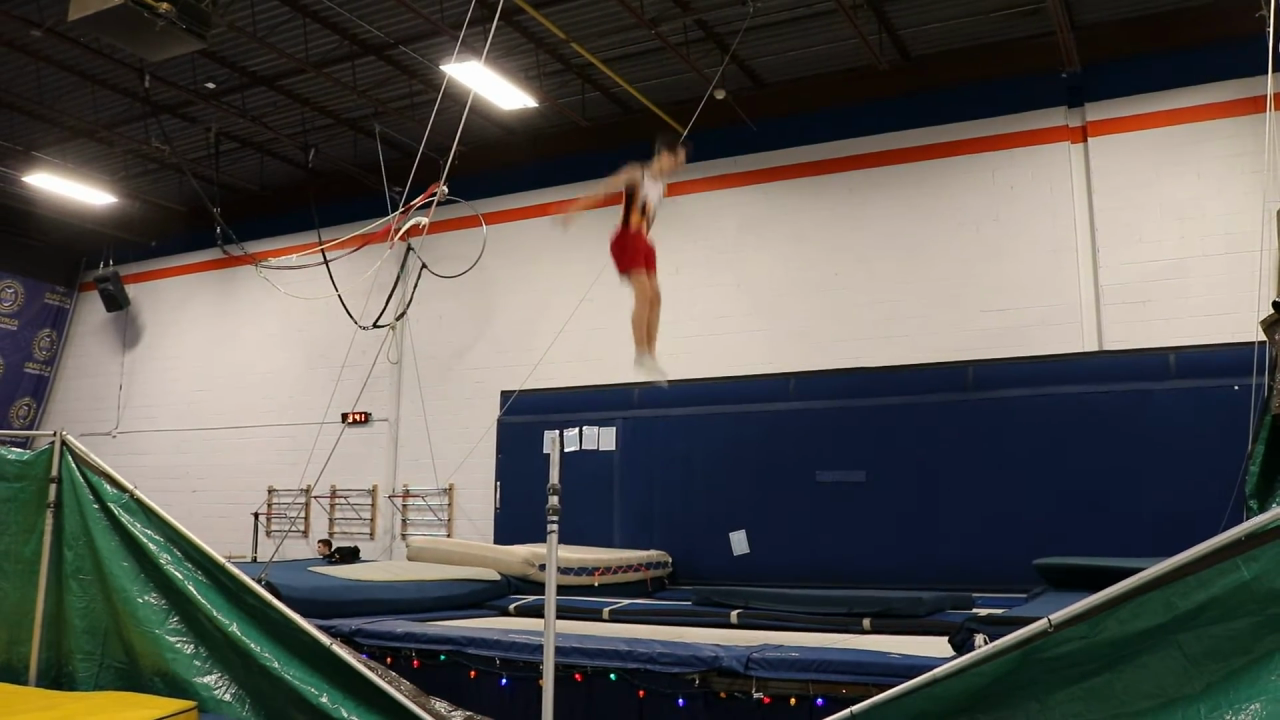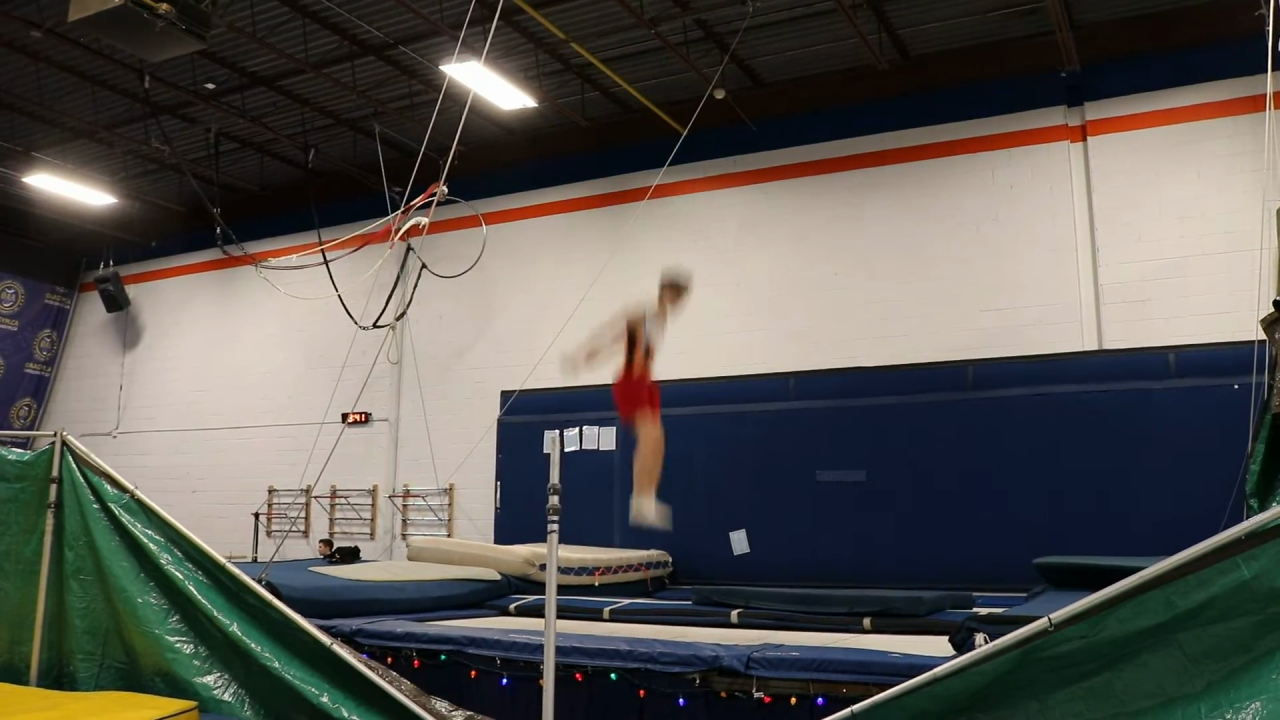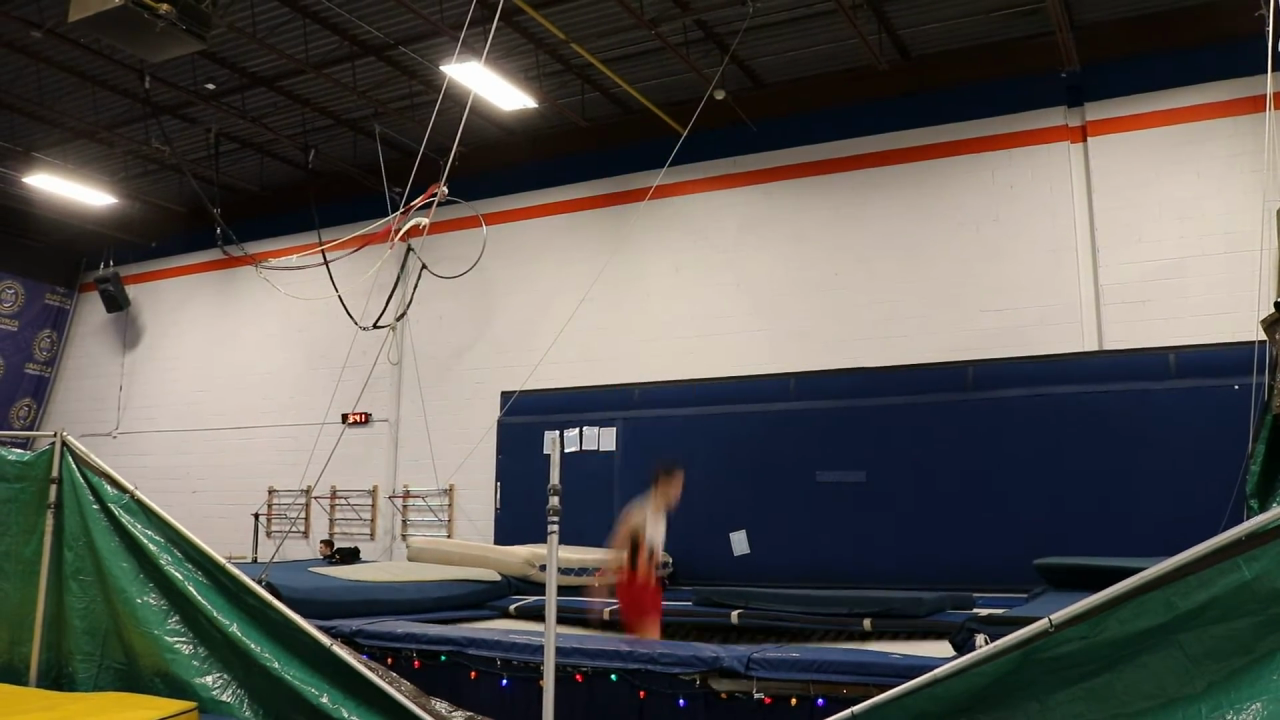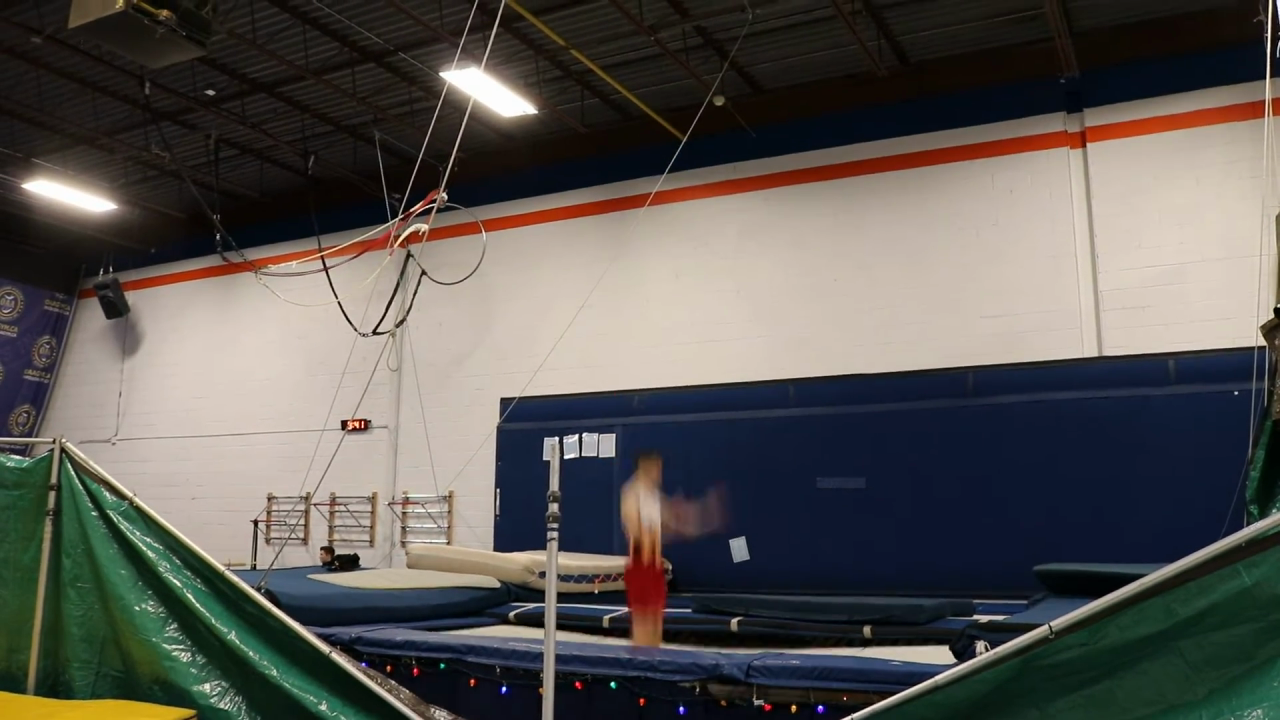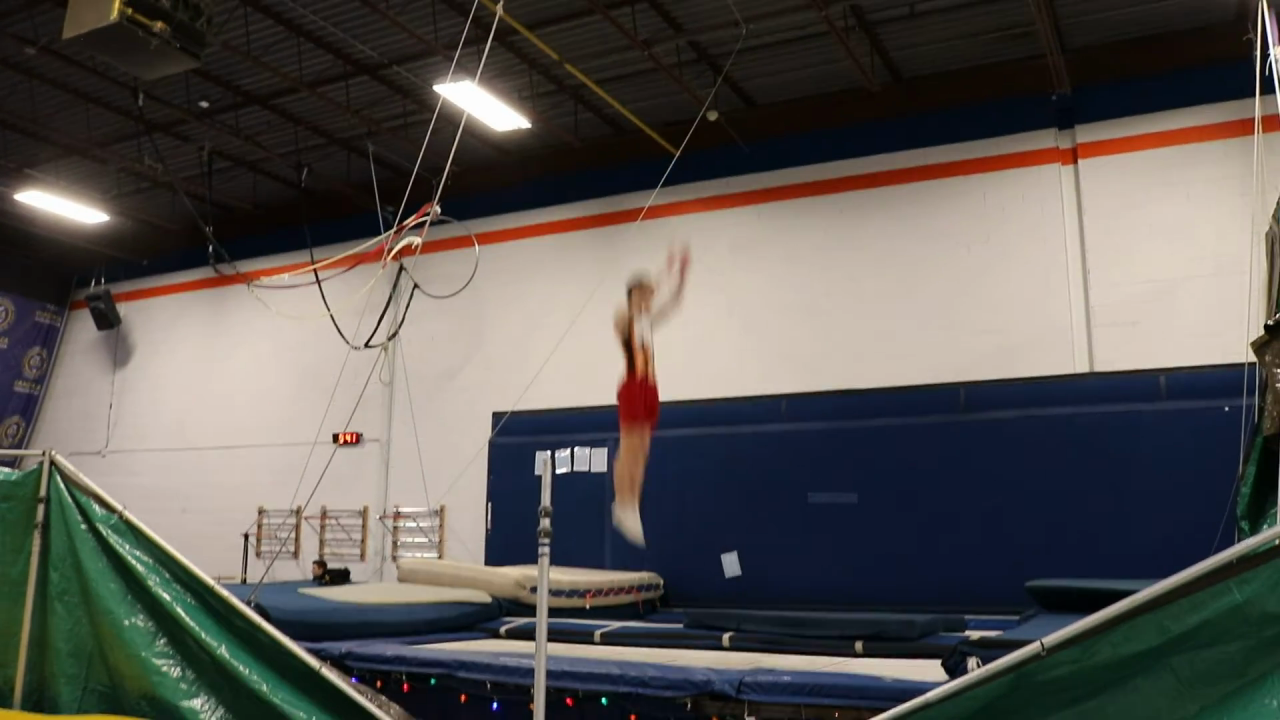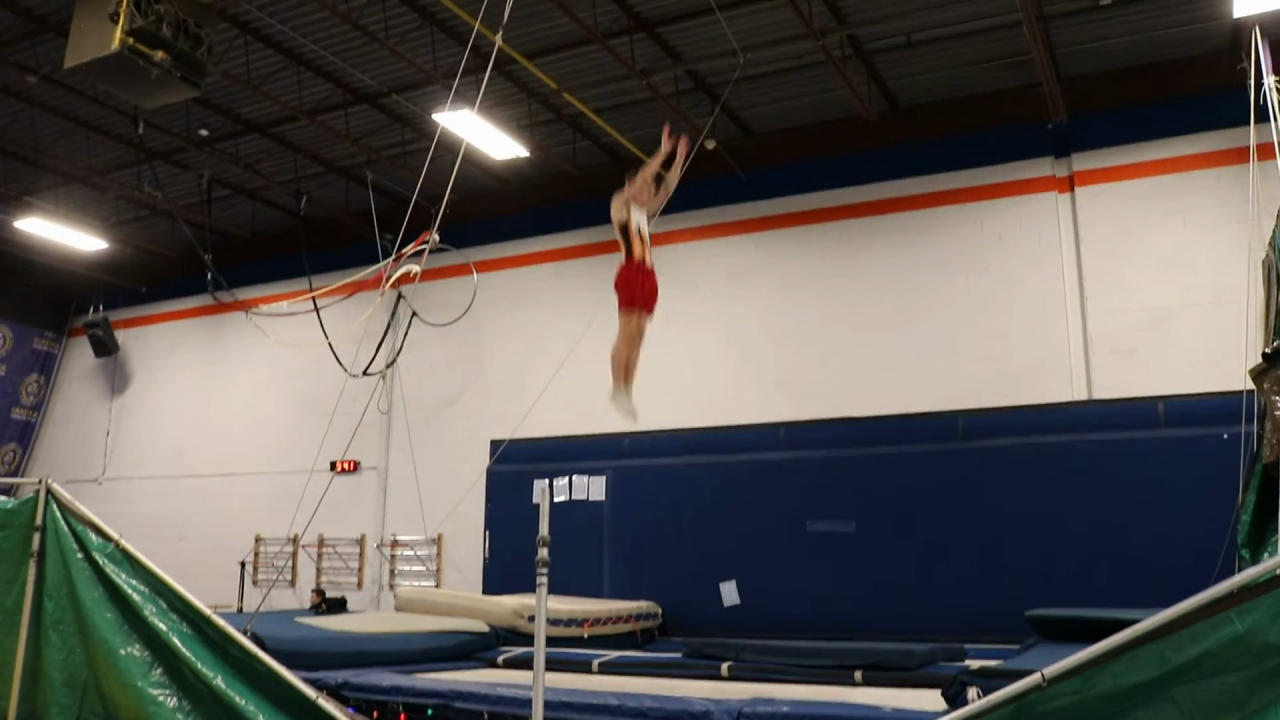
dt=0.2s
person 1, frame 1
left shoulder: (660, 186)
right shoulder: (635, 175)
right elbow: (606, 189)
right wrist: (576, 206)
left hip: (644, 243)
right hip: (627, 240)
left knee: (654, 298)
right knee: (644, 295)
left ankle: (649, 357)
right ankle: (642, 355)
person 1, frame 2
left shoulder: (662, 319)
right shoulder: (639, 316)
right elbow: (608, 334)
right wrist: (582, 356)
left hip: (645, 383)
right hip: (630, 383)
left knee: (657, 442)
right knee: (651, 438)
left ankle: (647, 501)
right ankle: (641, 501)
person 1, frame 3
left shoulder: (662, 516)
right shoulder: (638, 517)
right elbow: (614, 551)
left hip: (649, 586)
right hip: (633, 588)
left knee: (652, 641)
person 1, frame 4
left shoulder: (657, 500)
right shoulder: (630, 499)
left elbow: (682, 523)
right elbow: (633, 531)
left wrist: (706, 513)
left hip: (654, 572)
right hip: (640, 572)
left knee: (654, 632)
right knee: (642, 631)
person 1, frame 5
left shoulder: (646, 321)
right shoulder: (624, 319)
left elbow: (672, 303)
right elbow: (638, 299)
left wrist: (681, 277)
left hip: (649, 388)
right hip: (633, 388)
left knee: (641, 450)
right knee: (629, 448)
left ankle: (633, 507)
right ankle: (622, 506)
person 1, frame 6
left shoulder: (643, 214)
right shoulder: (620, 205)
left elbow: (666, 190)
right elbow: (639, 180)
left wrist: (678, 161)
right wrist: (661, 154)
left hip: (648, 276)
right hip: (631, 274)
left knee: (637, 335)
right knee: (626, 333)
left ankle: (626, 391)
right ankle: (618, 390)
